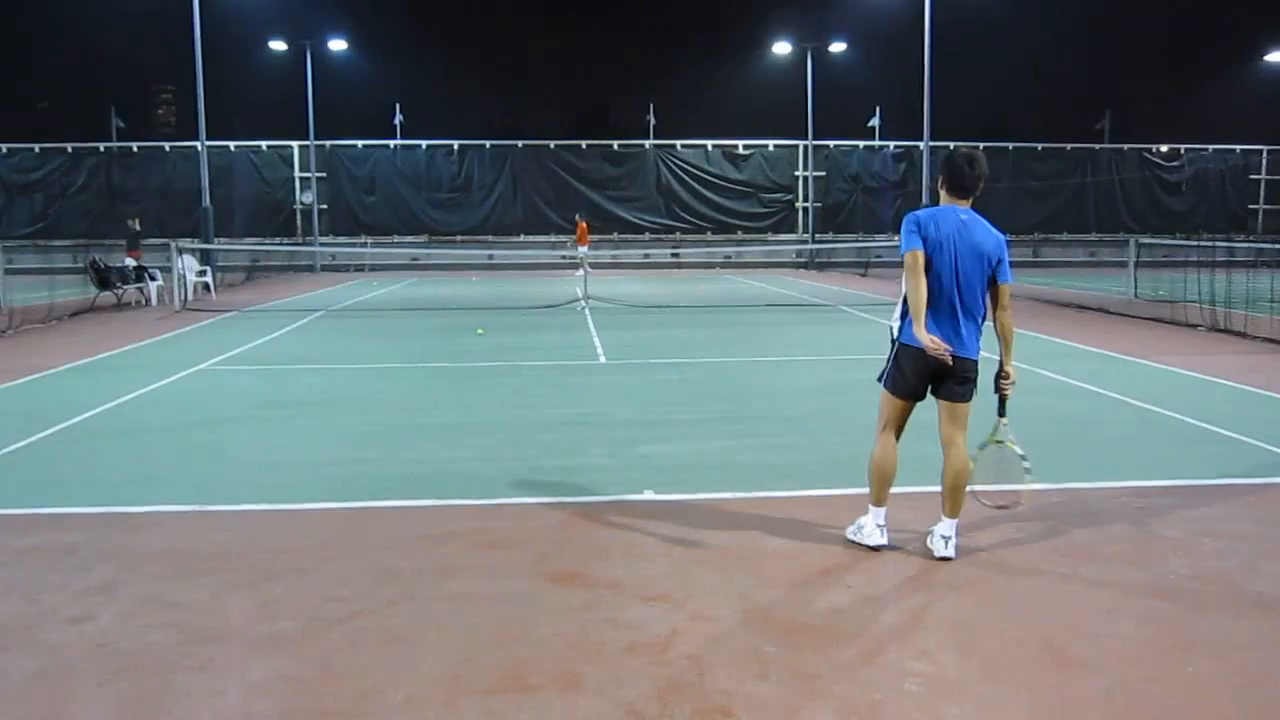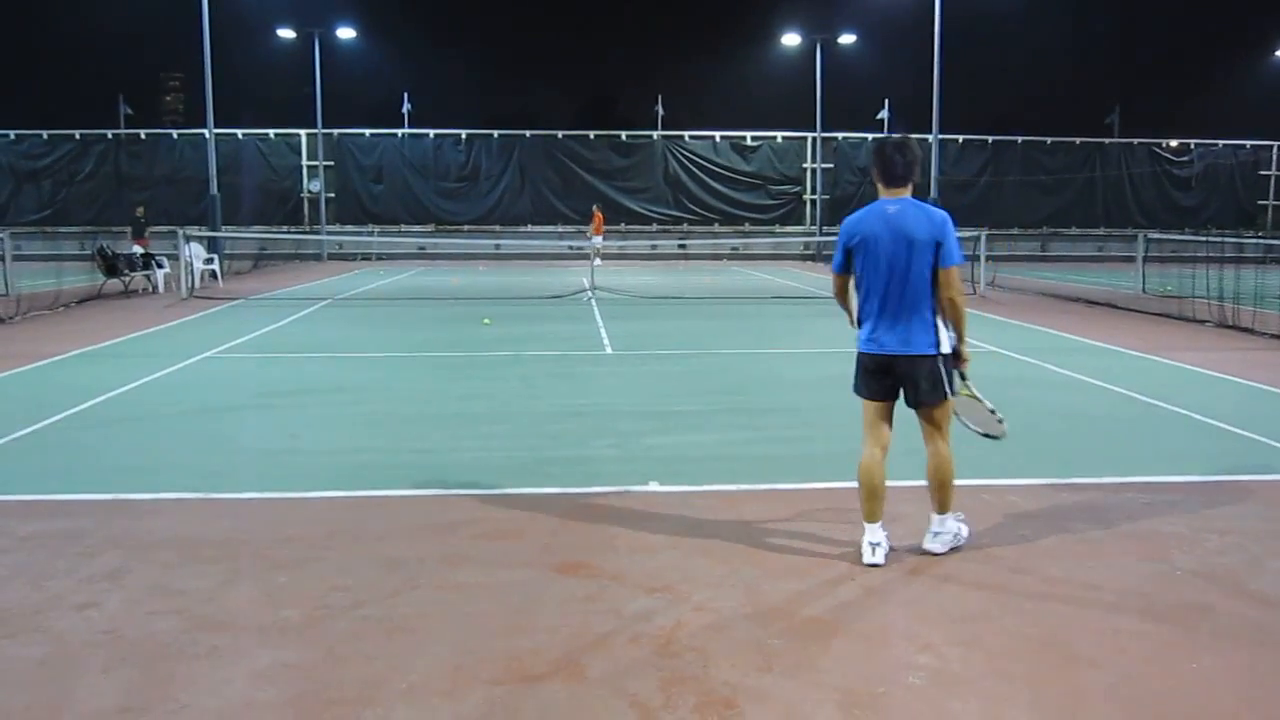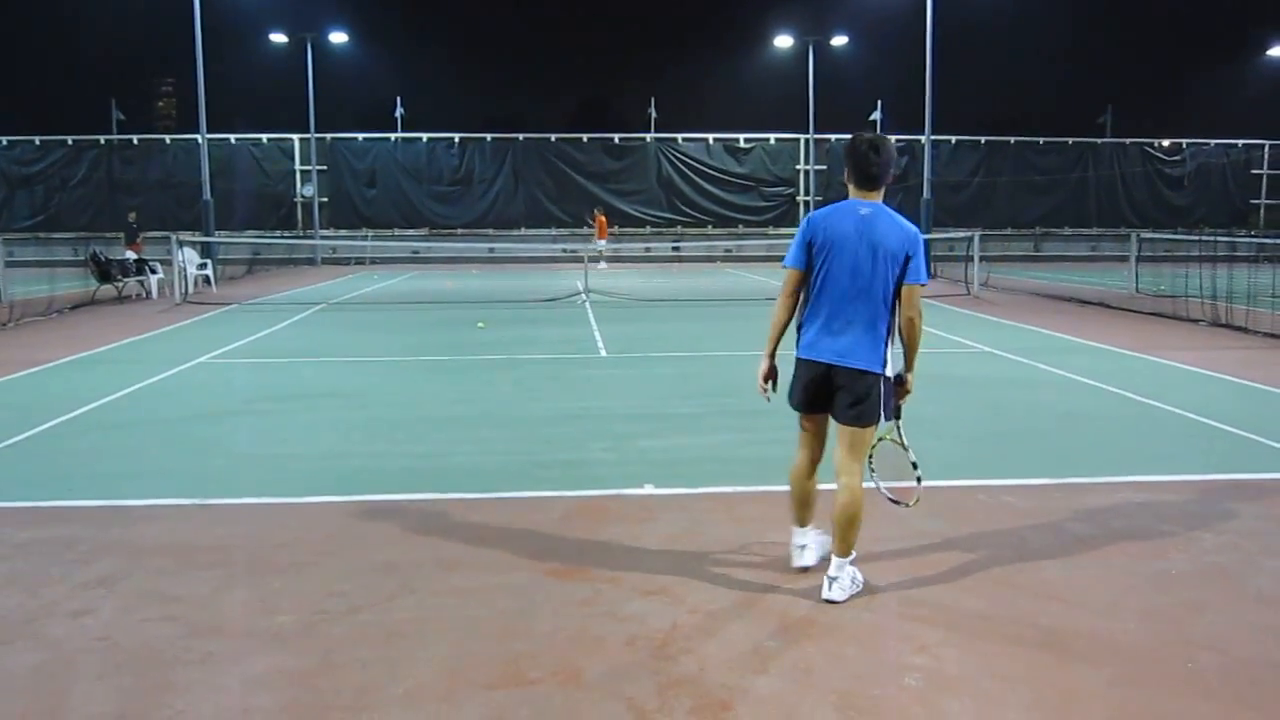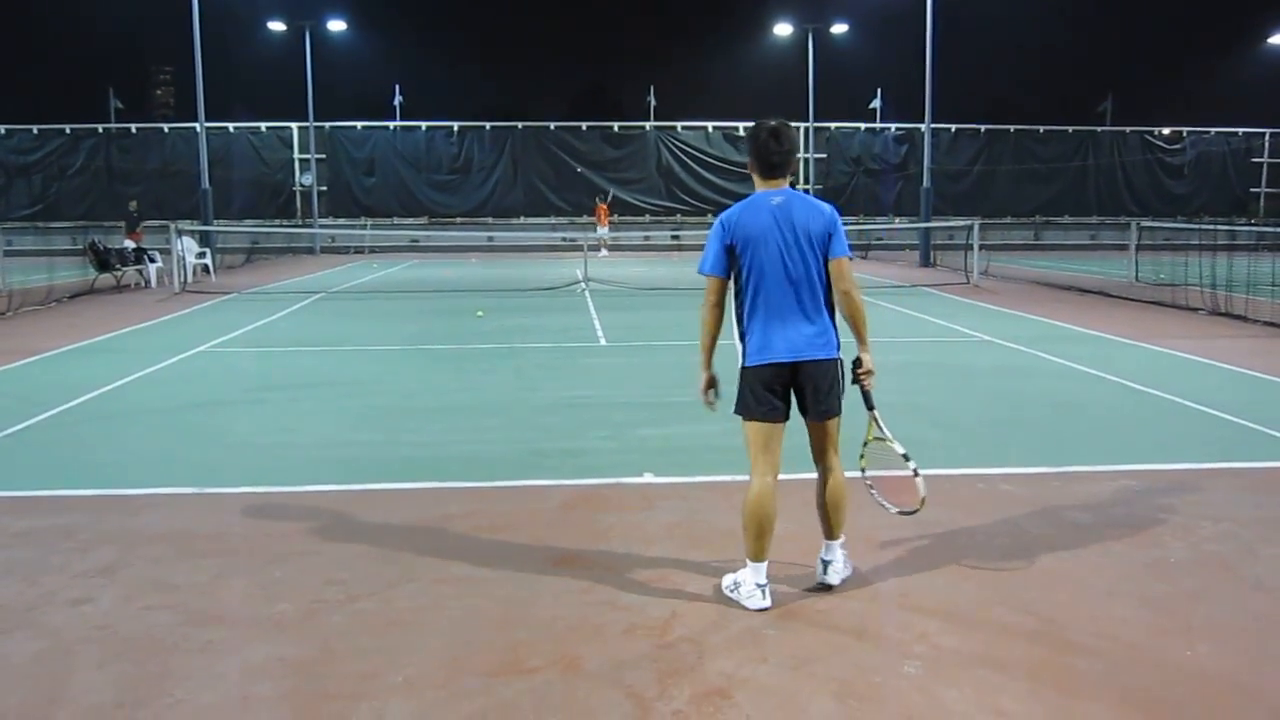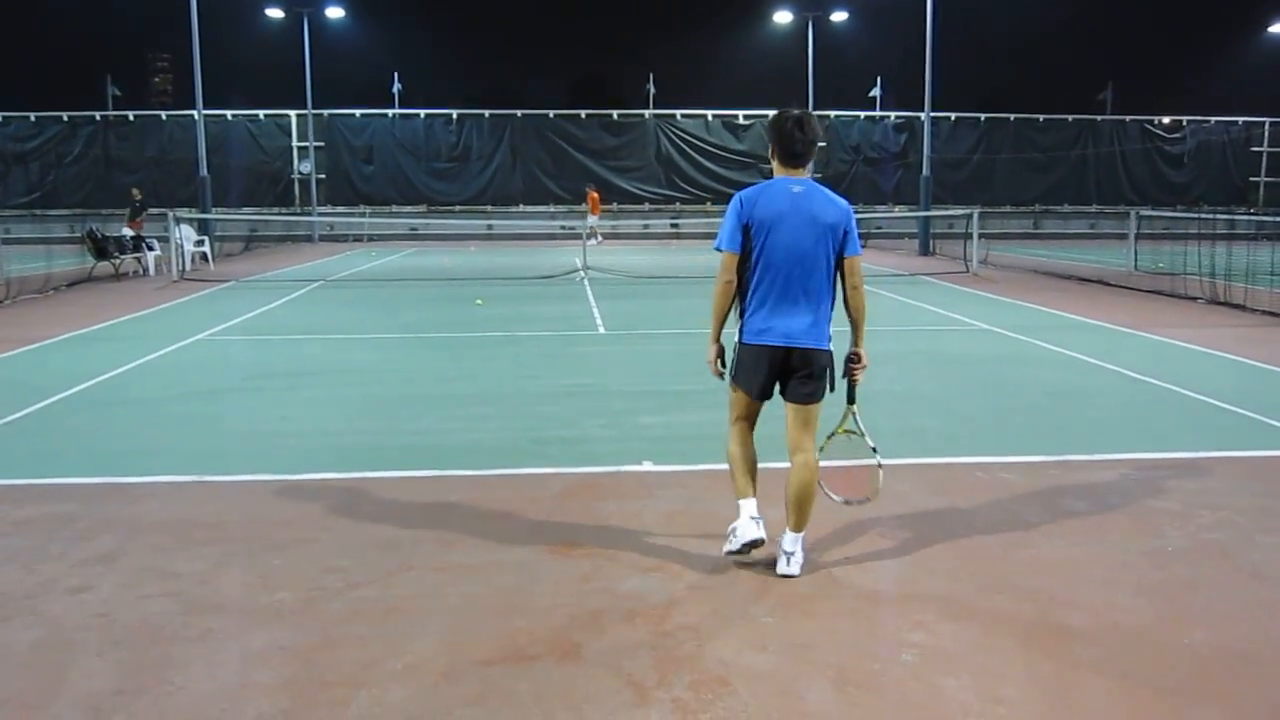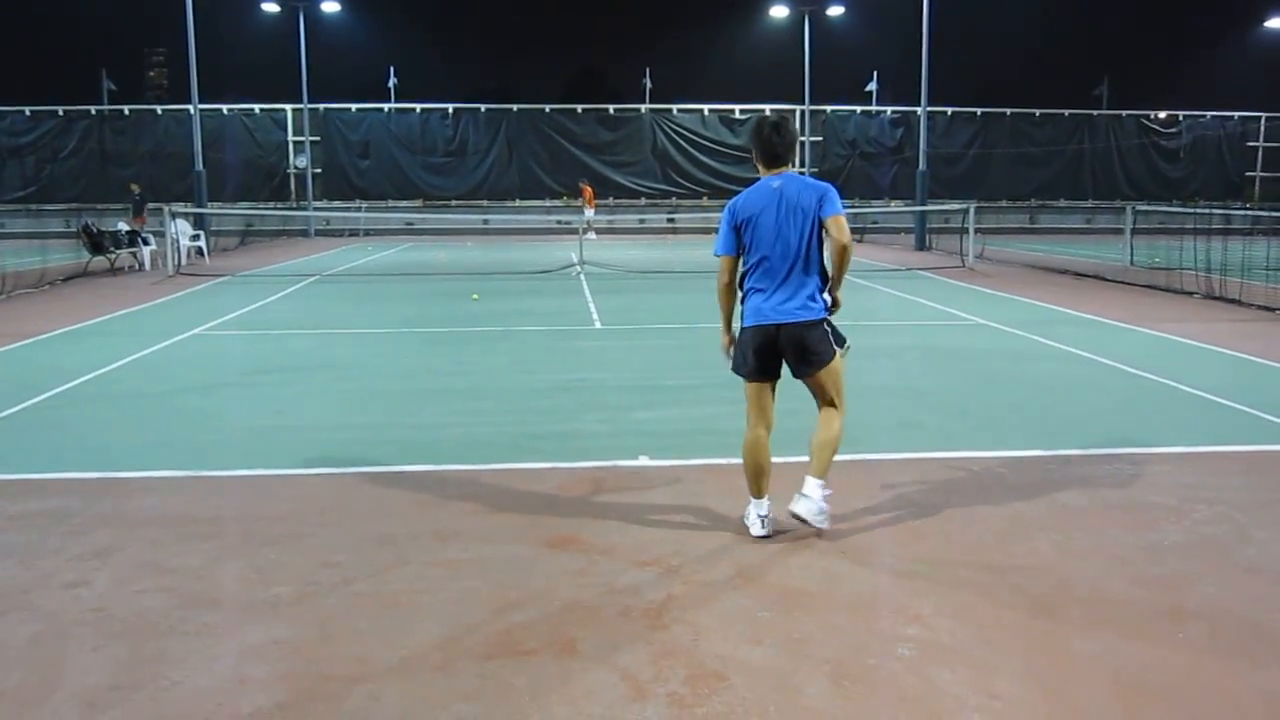
dt=0.7s
person 1, frame 1
left shoulder: (918, 221)
right shoulder: (994, 239)
left elbow: (915, 272)
right elbow: (1001, 307)
left wrist: (920, 329)
right wrist: (1007, 362)
left hip: (916, 346)
right hip: (963, 352)
left knee: (887, 433)
right knee: (955, 443)
left ankle: (875, 523)
right ankle: (946, 533)
person 1, frame 2
left shoulder: (852, 226)
right shoulder: (937, 221)
left elbow: (839, 290)
right elbow: (950, 294)
right wrist: (961, 340)
left hip: (872, 350)
right hip: (925, 349)
left knee: (874, 446)
right knee: (937, 441)
left ankle: (874, 538)
right ankle: (944, 525)
person 1, frame 3
left shoulder: (816, 222)
right shoulder: (907, 235)
left elbow: (789, 295)
right elbow: (910, 315)
left wrist: (768, 353)
right wrist: (909, 370)
left hip: (812, 358)
right hip: (866, 366)
left knee: (807, 450)
right knee: (849, 471)
left ankle: (804, 540)
right ankle: (839, 573)
person 1, frame 4
left shoulder: (730, 222)
right shoulder: (824, 215)
left elbow: (713, 302)
right elbow: (845, 289)
left wrist: (705, 365)
right wrist: (864, 347)
left hip: (762, 360)
right hip: (820, 357)
left knee: (763, 472)
right knee: (829, 462)
left ankle: (755, 581)
right ankle: (833, 558)
person 1, frame 5
left shoulder: (746, 202)
right shoulder: (839, 209)
left elbow: (727, 279)
right elbow: (854, 285)
left wrist: (715, 338)
right wrist: (859, 343)
left hip: (757, 340)
right hip: (812, 345)
left knee: (740, 427)
right knee: (802, 448)
left ankle: (748, 517)
right ankle: (792, 548)
person 1, frame 6
left shoulder: (738, 206)
right shoulder: (819, 192)
left elbow: (726, 278)
right elbow: (842, 240)
left wrist: (727, 328)
right wrist: (834, 288)
left hip: (756, 324)
right hip: (808, 320)
left knee: (758, 423)
right knee: (831, 408)
left ankle: (759, 511)
right ankle: (811, 493)
